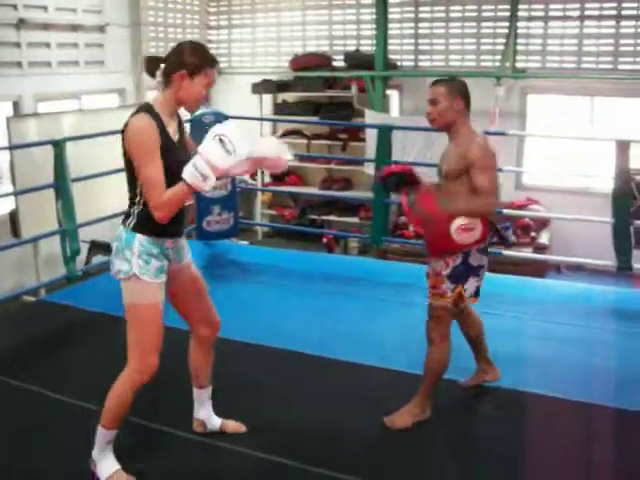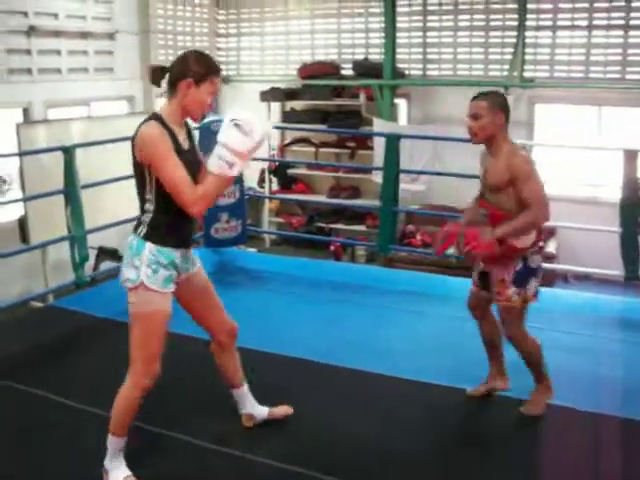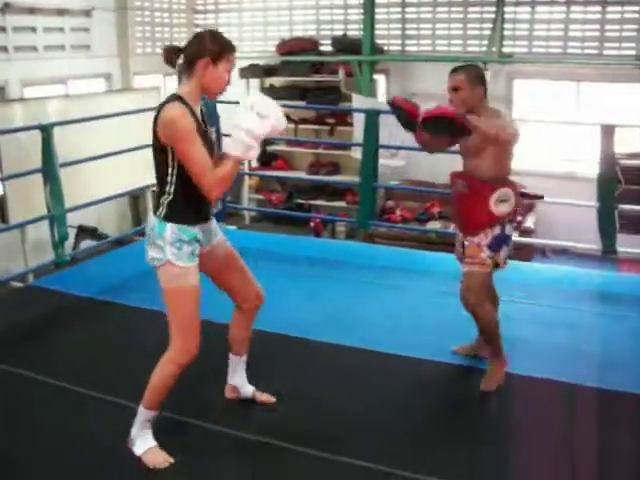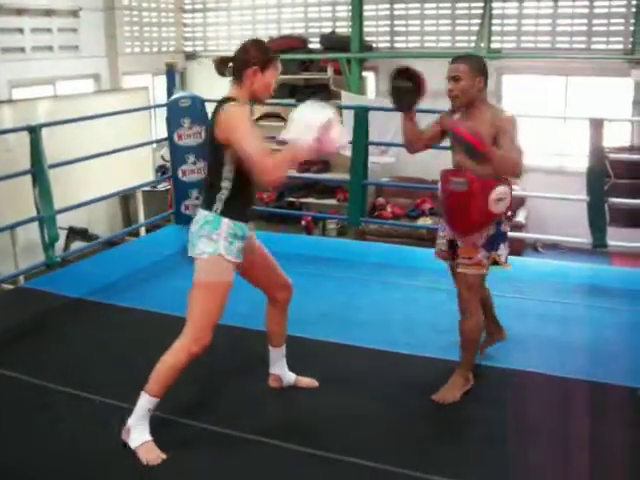
dt=0.4s
person 1, frame 1
left shoulder: (175, 120)
right shoulder: (142, 124)
left elbow: (205, 165)
right elbow: (161, 208)
left wrist: (248, 159)
right wrist: (205, 168)
left hip: (172, 245)
right hip: (142, 249)
left knee: (207, 326)
right knee: (143, 366)
left ankle: (204, 416)
person 1, frame 2
left shoulder: (184, 129)
right shoulder: (152, 133)
left elbow: (202, 186)
right elbow: (195, 203)
left hip: (182, 254)
right hip: (152, 257)
left knee: (225, 332)
right knee: (144, 374)
left ankle: (250, 410)
person 1, frame 3
left shoulder: (195, 107)
right shoulder: (175, 114)
left elbow: (214, 167)
right elbow: (213, 187)
left wrist: (246, 135)
right wrist: (245, 140)
left hip: (203, 228)
right hip: (174, 235)
left knee: (251, 298)
right knee: (184, 350)
left ankle: (237, 384)
right ankle: (140, 432)
person 1, frame 4
left shoulder: (235, 110)
right shoulder: (235, 113)
left elbow: (266, 163)
right elbow: (269, 174)
left wrist: (309, 145)
right wrist: (307, 140)
left hip: (233, 228)
right hip: (219, 230)
left knee: (281, 291)
right knee: (196, 339)
left ankle: (279, 373)
right ankle: (137, 425)
person 2, frame 1
left shoulder: (476, 147)
right shoulder: (457, 144)
left elbow: (489, 202)
left wrist: (442, 207)
right wrist: (417, 185)
left hip: (461, 248)
right hip: (451, 244)
left knee: (437, 327)
right knee: (461, 310)
left ankle: (420, 404)
right ankle: (486, 367)
person 2, frame 2
left shoulder: (518, 160)
right shoulder: (487, 156)
left elbow: (540, 211)
left wrist: (496, 235)
right wrist: (462, 224)
left hip: (516, 254)
right hip: (494, 251)
left knee: (514, 330)
right knee: (477, 306)
left ankle: (543, 386)
right ankle: (497, 375)
person 2, frame 3
left shoulder: (498, 120)
right shoulder: (463, 123)
left elbow: (509, 137)
right elbow: (431, 144)
left wrist: (467, 119)
right wrist: (413, 122)
left hip: (492, 220)
right hip: (468, 217)
left knee: (472, 296)
right knee: (479, 286)
left ankle: (497, 358)
right ankle: (483, 342)
person 2, frame 4
left shoulder: (500, 120)
right shoulder: (452, 116)
left elbow: (514, 168)
right elbow: (414, 145)
left wrist: (484, 150)
right wrist: (407, 111)
left knee: (467, 295)
right knee: (468, 283)
left ankle: (463, 374)
right ankle: (494, 329)
